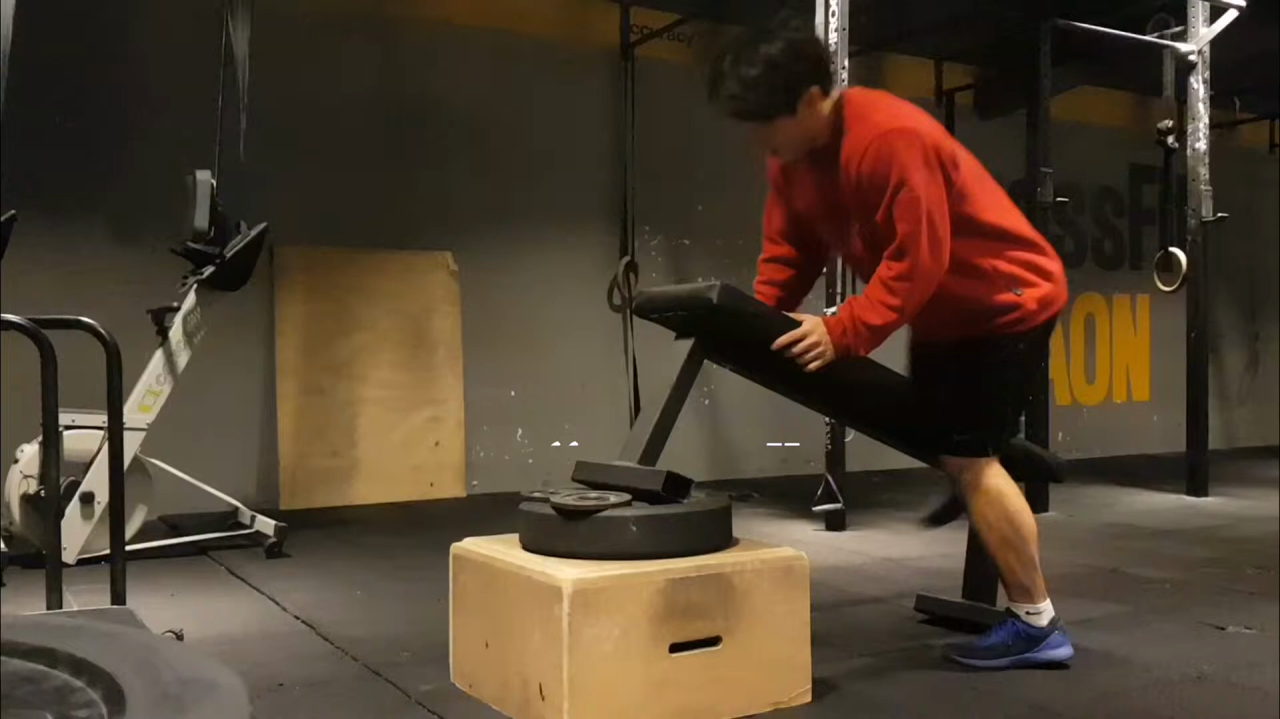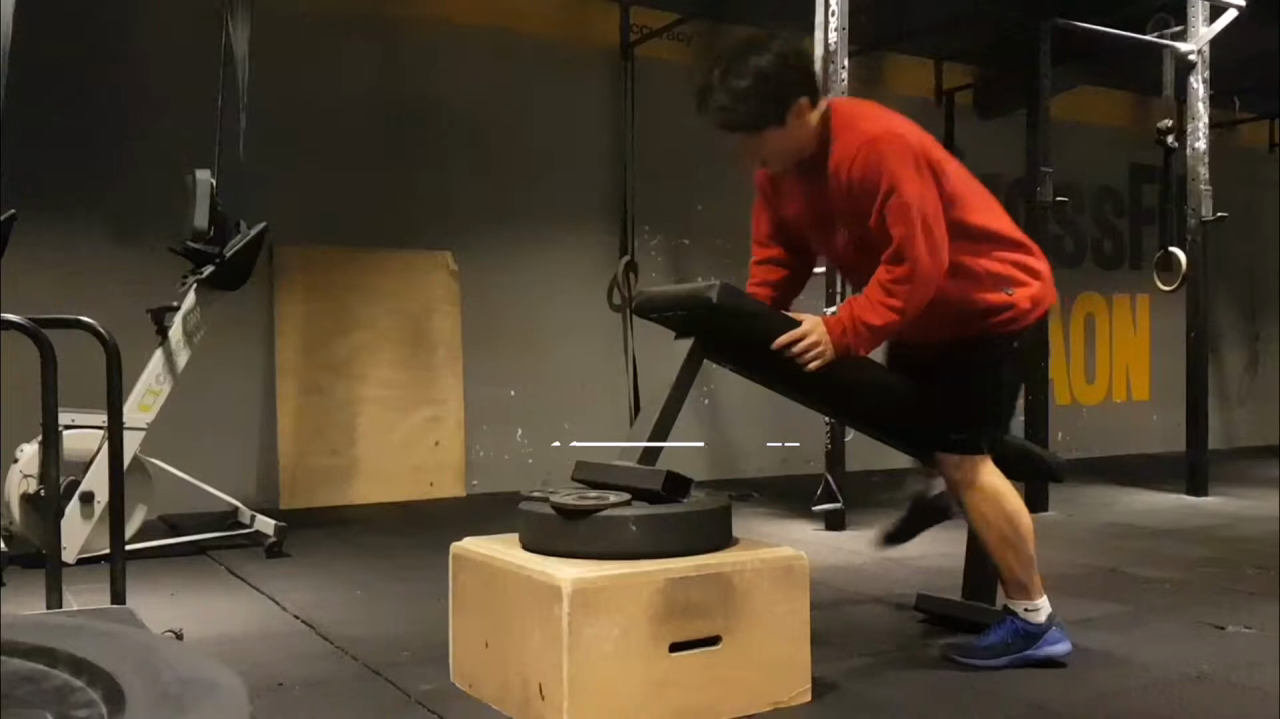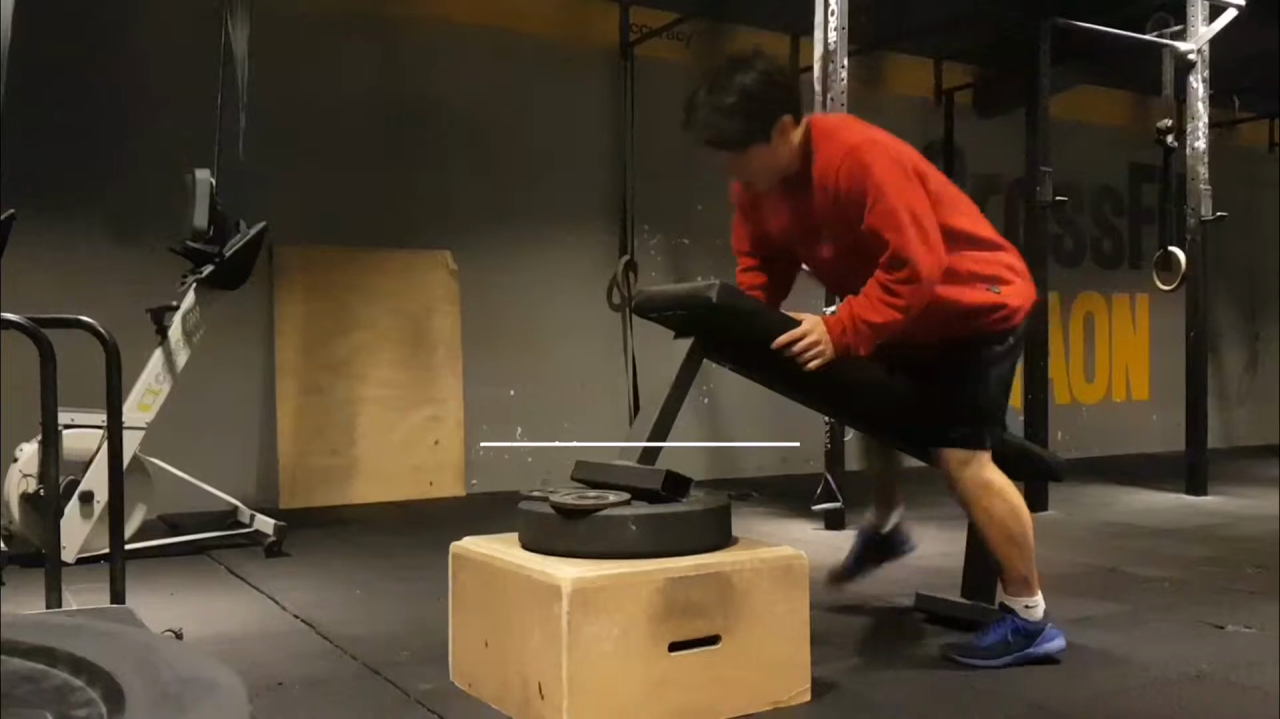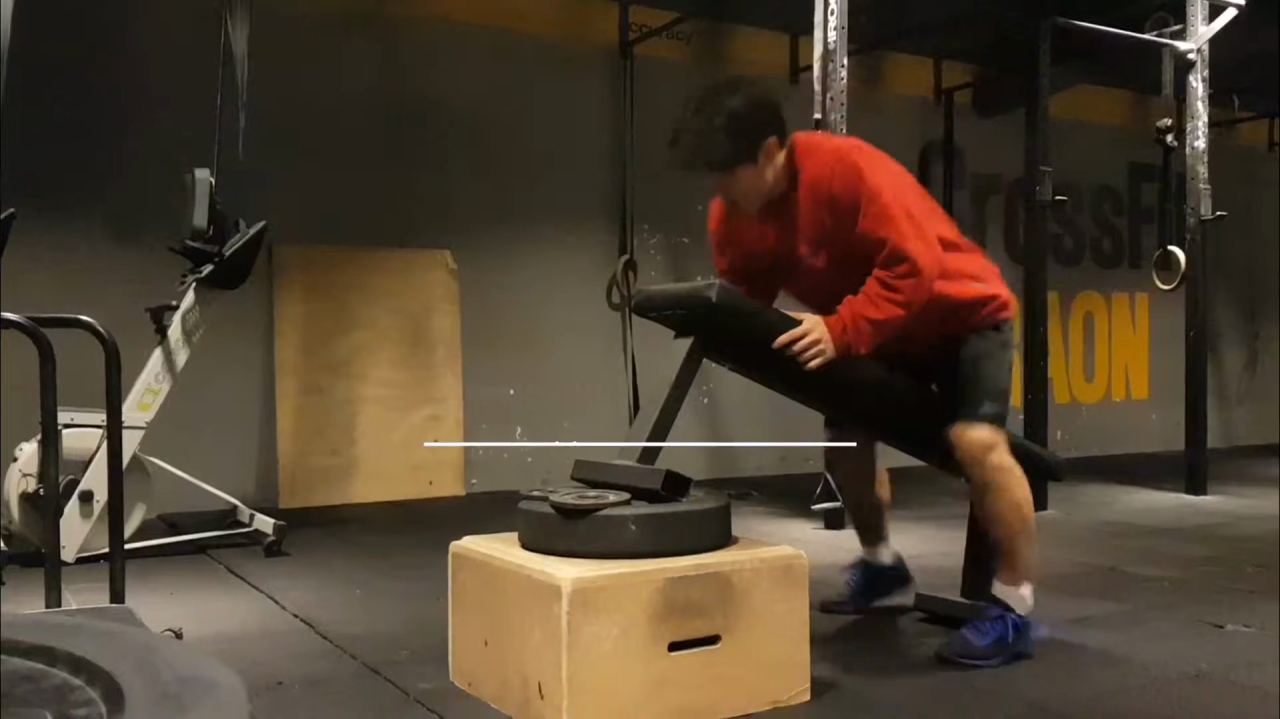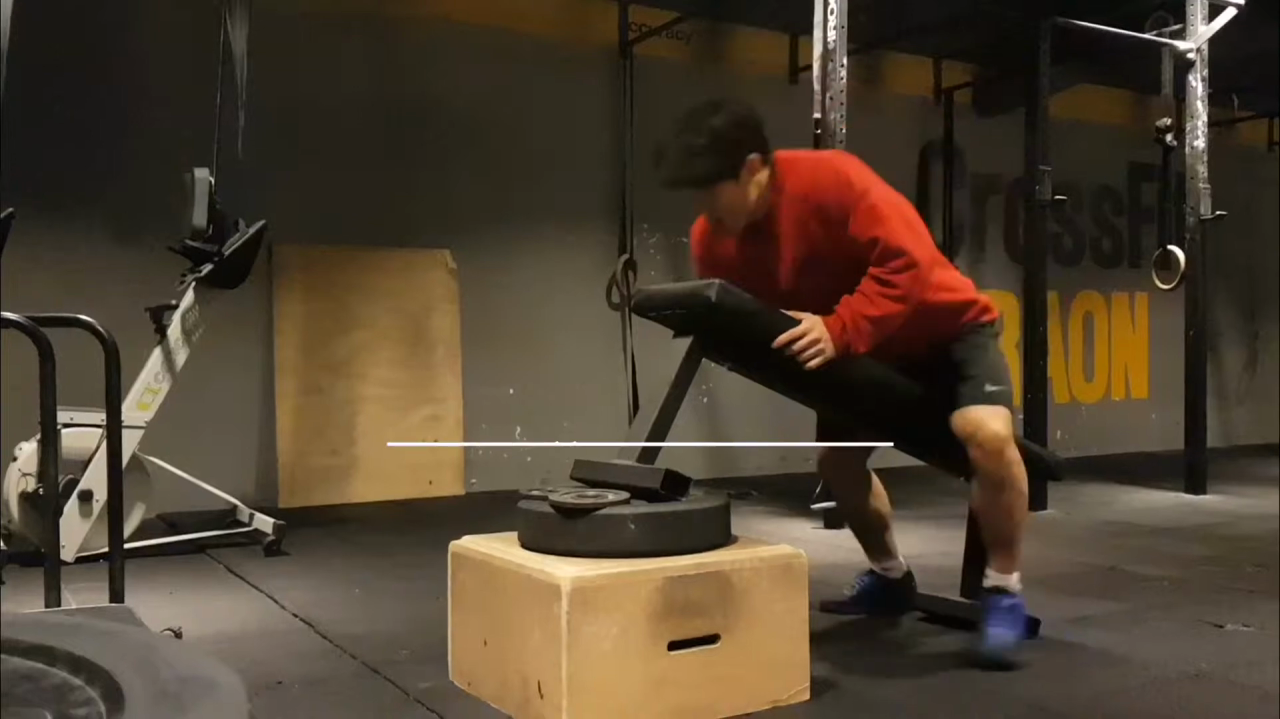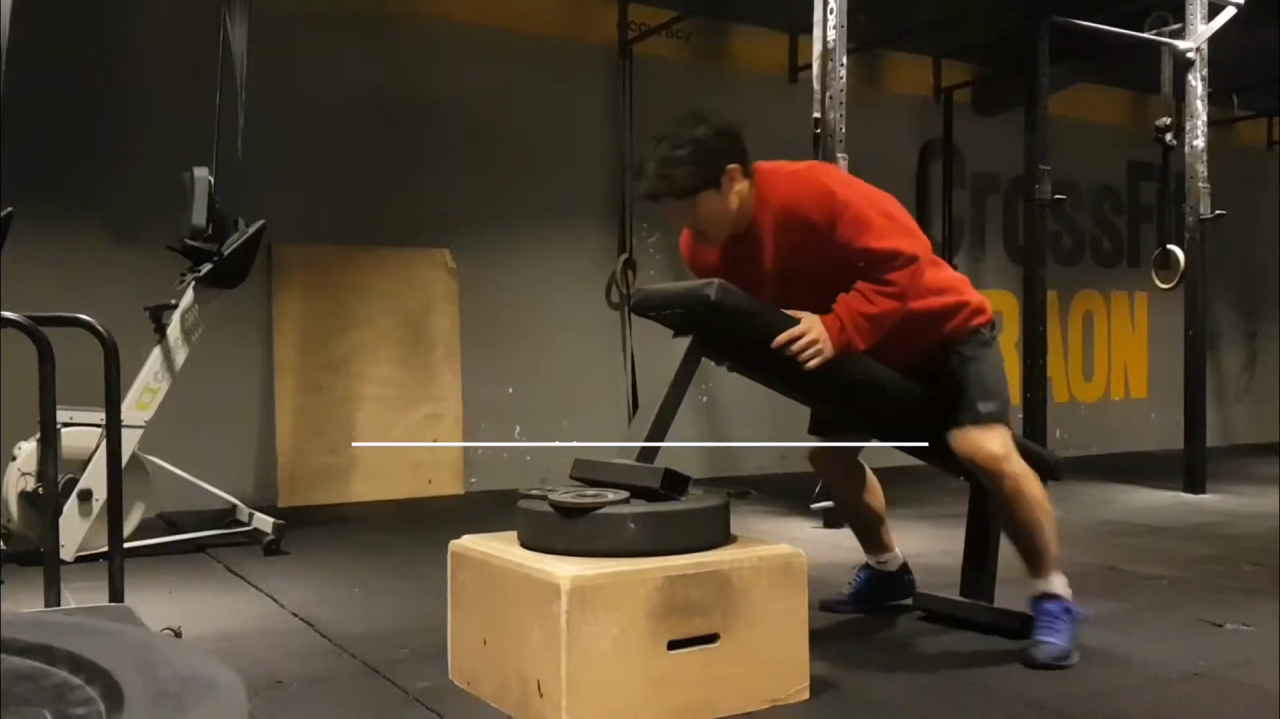
dt=0.1s
person 1, frame 1
left shoulder: (892, 136)
right shoulder: (791, 158)
left elbow: (918, 261)
right elbow: (791, 250)
left wrist: (841, 332)
left hip: (1005, 299)
right hip: (940, 306)
left knee: (968, 460)
right knee: (922, 418)
left ankle: (1036, 625)
person 1, frame 2
left shoulder: (879, 143)
right shoulder: (778, 169)
left elbow: (916, 264)
right elbow: (781, 254)
left wrist: (841, 333)
left hip: (993, 301)
right hip: (927, 310)
left knee: (961, 459)
left ankle: (1033, 622)
person 1, frame 3
left shoulder: (859, 156)
right shoulder: (752, 189)
left elbow: (915, 268)
right elbow: (759, 274)
left wrist: (842, 333)
left hip: (979, 307)
right hip: (903, 322)
left knee: (961, 458)
left ankle: (1027, 619)
right ankle: (884, 527)
person 1, frame 4
left shoulder: (846, 167)
right shoulder: (731, 216)
left elbow: (911, 267)
right elbow: (744, 294)
left wrist: (839, 332)
left hip: (960, 310)
right hip: (884, 332)
left knee: (977, 443)
right knee: (845, 444)
left ankle: (1013, 608)
right ankle: (881, 566)
person 1, frame 5
left shoulder: (828, 180)
right shoulder: (713, 237)
left elbow: (907, 262)
left wrist: (839, 331)
left hip: (947, 323)
right hip: (868, 350)
left knee: (983, 431)
right knee: (838, 456)
left ankle: (1004, 588)
right ankle: (890, 576)
person 1, frame 6
left shoulder: (811, 191)
right shoulder: (702, 247)
left elbow: (902, 257)
left wrist: (837, 329)
left hip: (944, 329)
right hip: (869, 351)
left knee: (987, 452)
right knee: (828, 454)
left ankle: (1051, 595)
right ankle: (886, 570)
